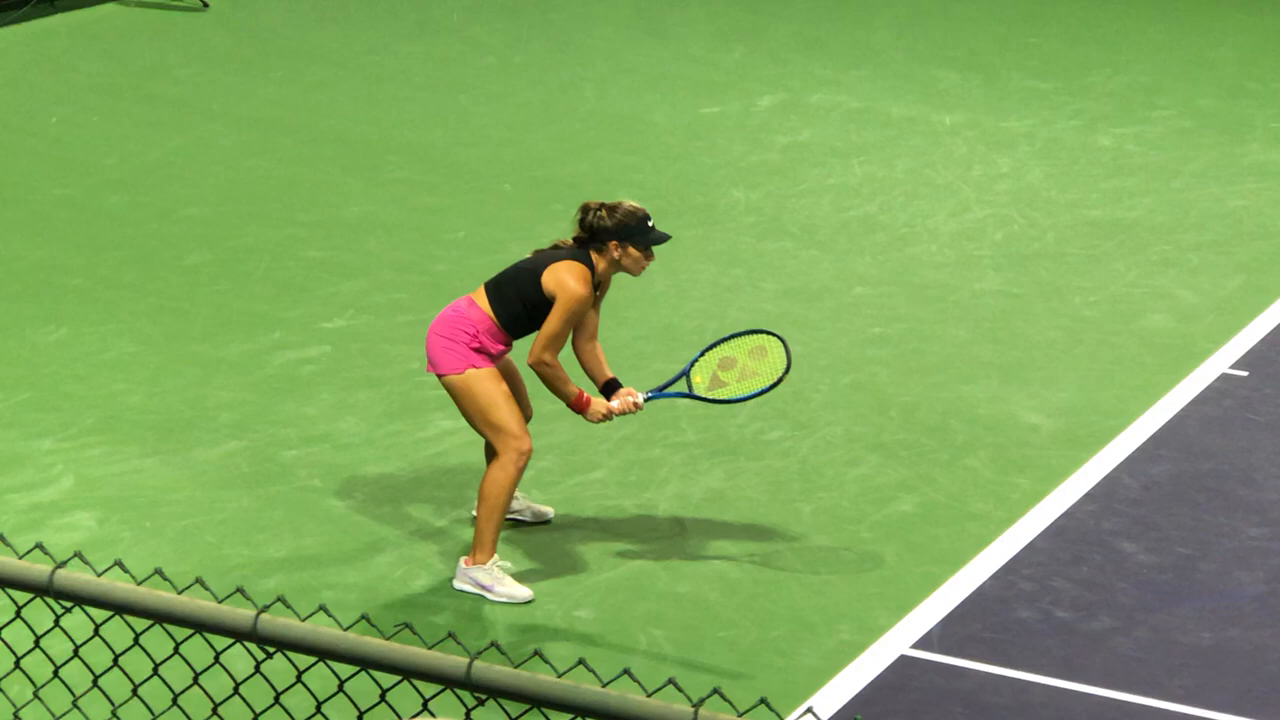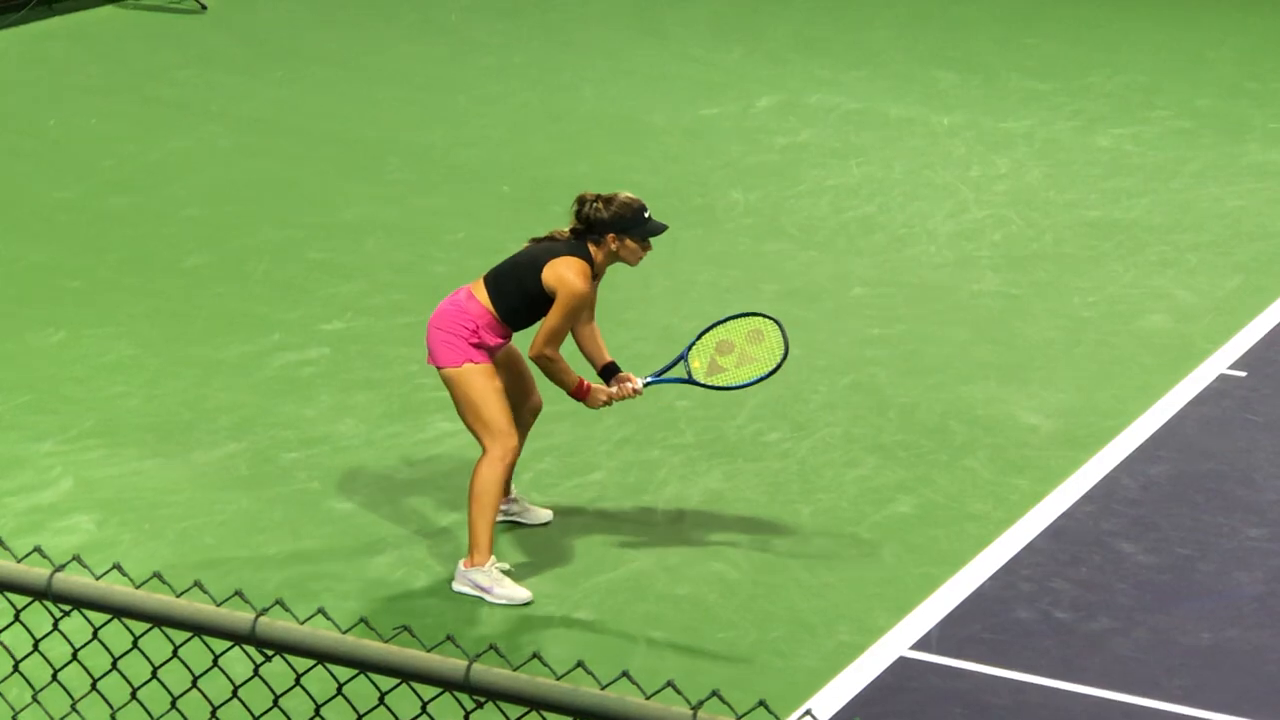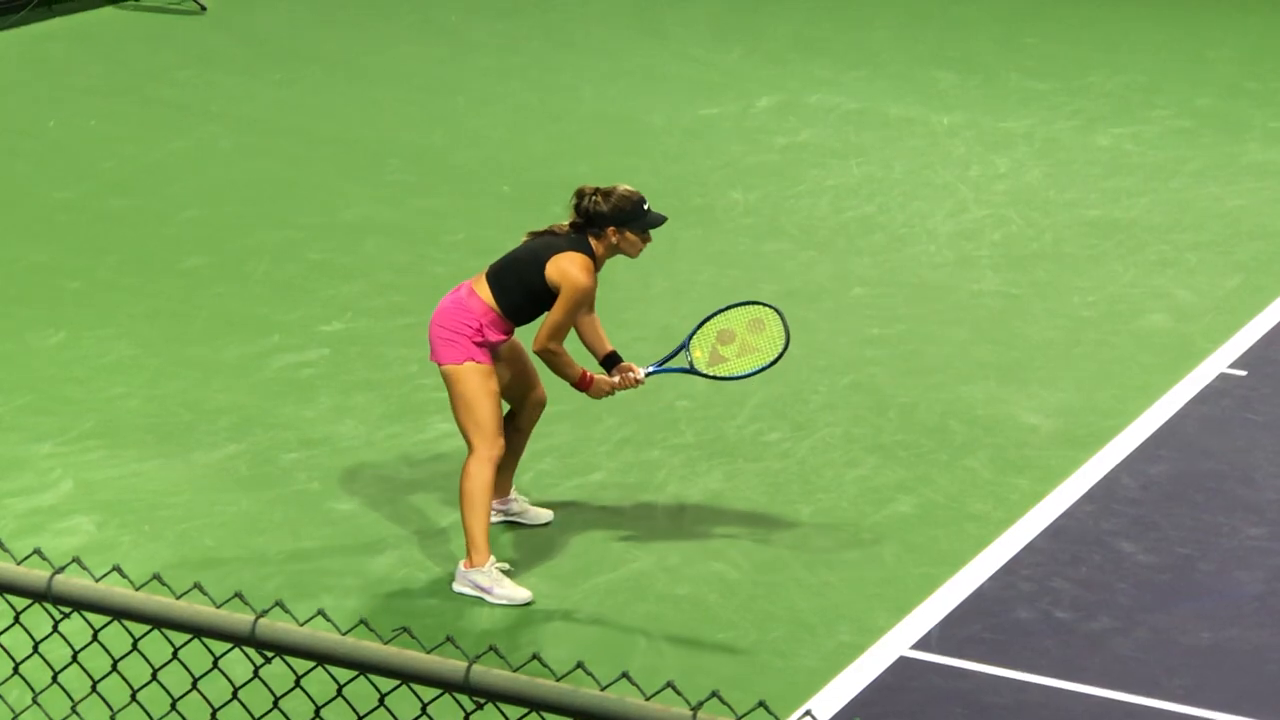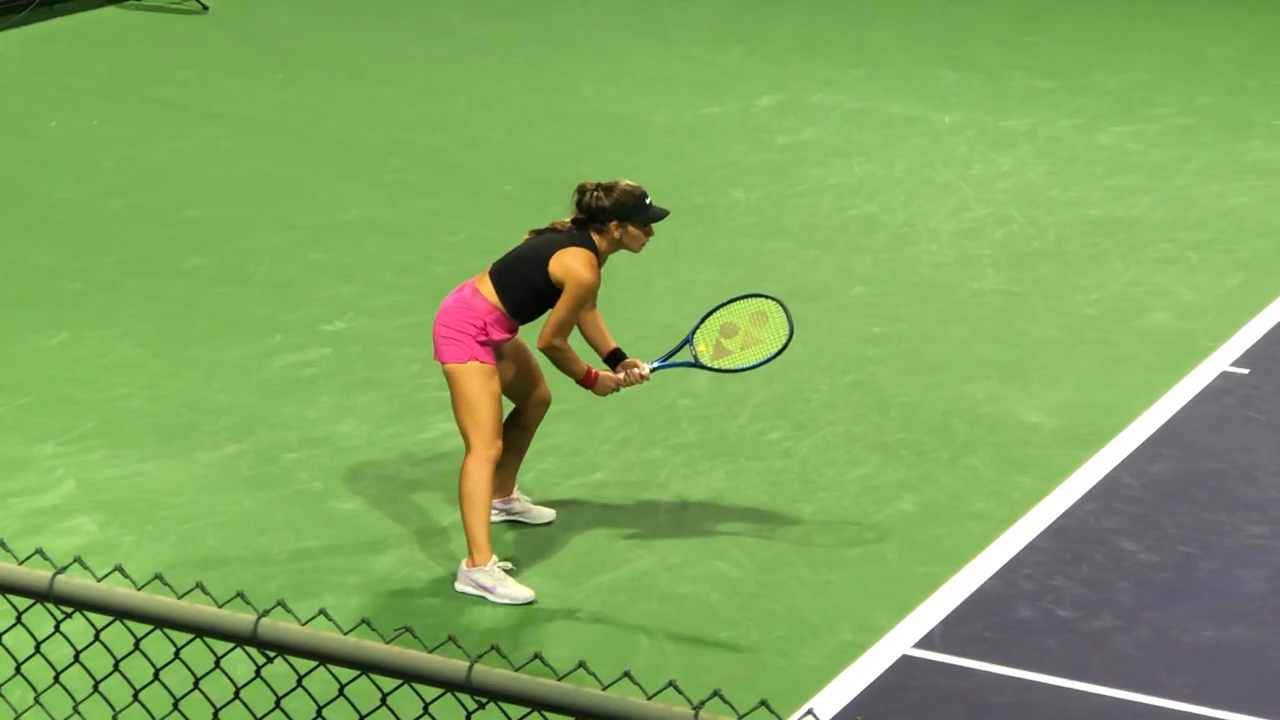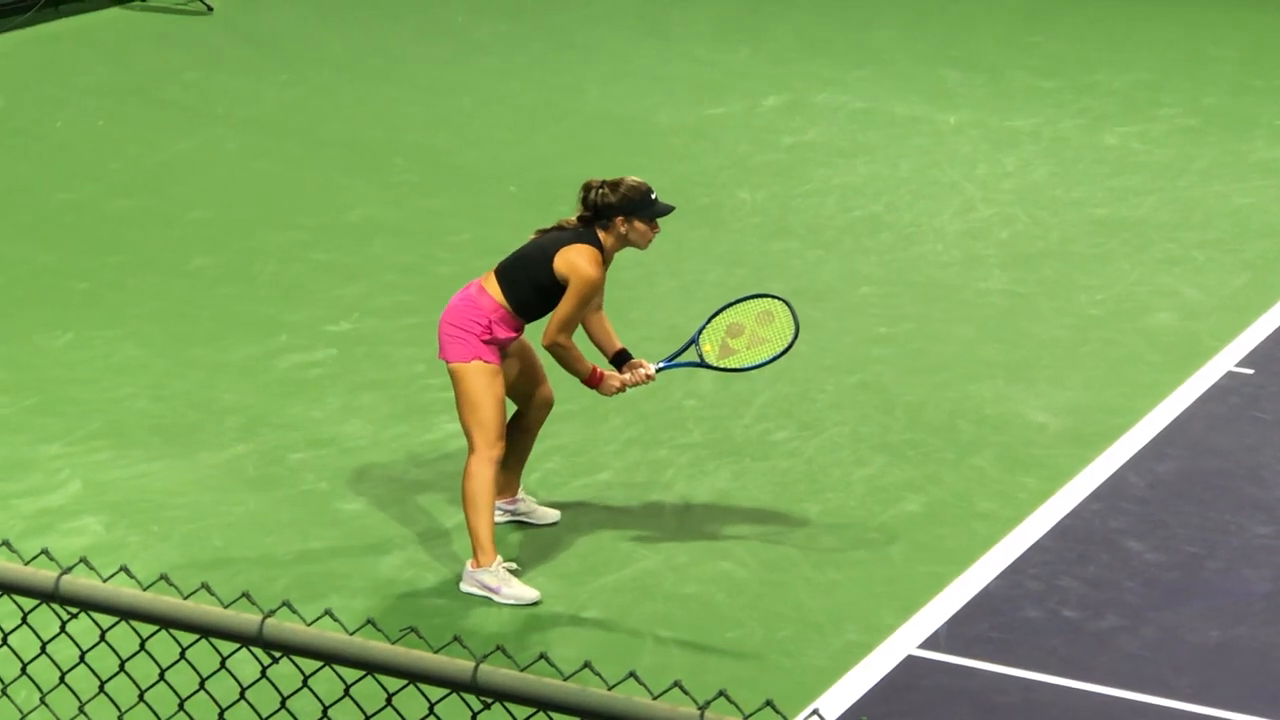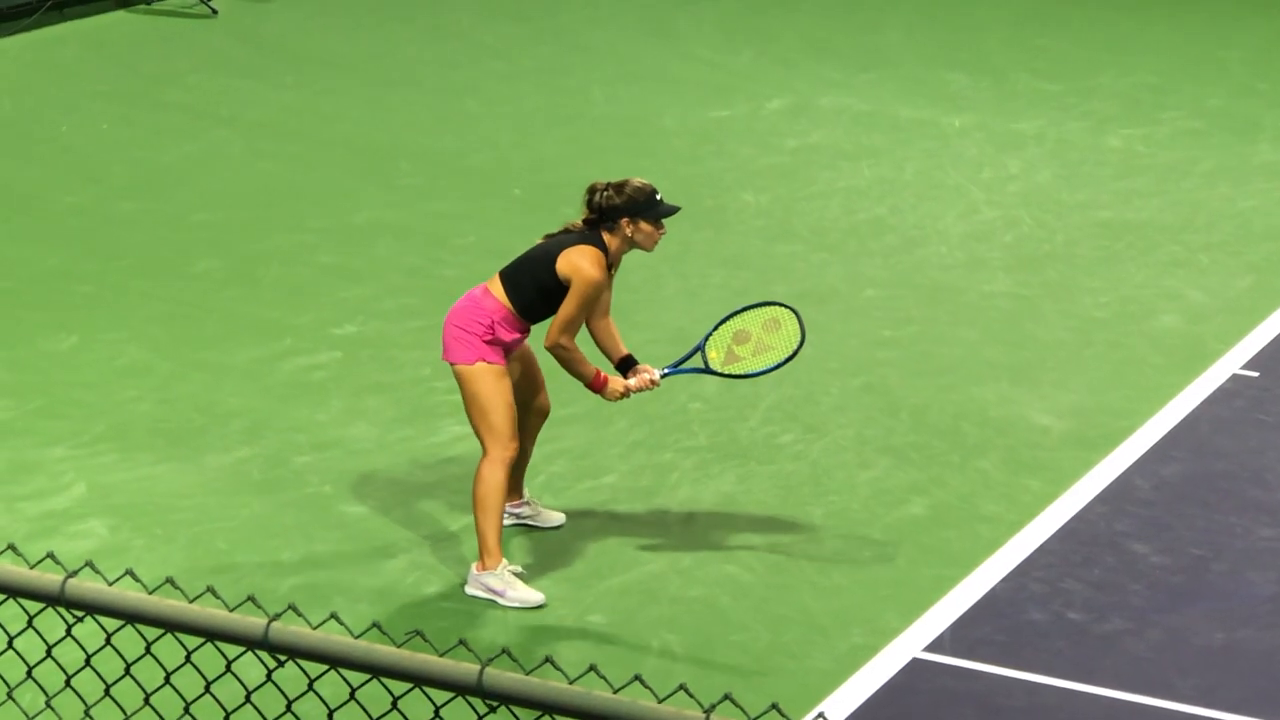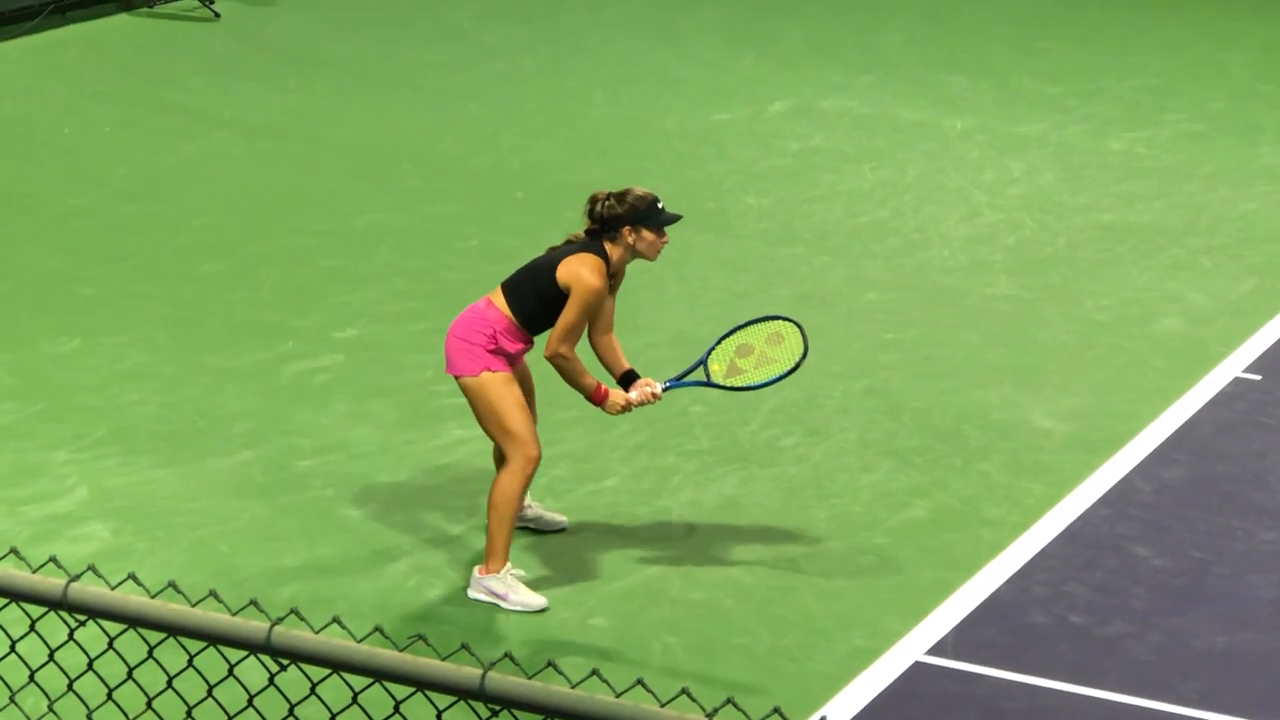
dt=0.2s
person 1, frame 1
left shoulder: (595, 271)
right shoulder: (575, 284)
left elbow: (586, 342)
right elbow: (541, 358)
left wrist: (612, 389)
right wrist: (582, 403)
left hip: (479, 339)
right hip: (459, 341)
left knee: (514, 419)
right knee: (516, 446)
left ankle: (497, 501)
right ankle: (476, 566)
person 1, frame 2
left shoulder: (587, 255)
right shoulder: (575, 278)
left elbow: (583, 324)
right elbow: (543, 351)
left wrist: (611, 374)
right wrist: (584, 391)
left hip: (481, 329)
right hip: (461, 334)
left knee: (527, 406)
right knee: (502, 445)
left ankle: (500, 499)
right ankle: (475, 568)
person 1, frame 3
left shoulder: (585, 245)
right shoulder: (579, 272)
left elbow: (583, 313)
right elbow: (546, 345)
left wrist: (613, 363)
right wrist: (586, 382)
left hip: (484, 324)
right hip: (464, 332)
left knee: (531, 401)
right knee: (488, 446)
left ankle: (499, 499)
right ankle: (475, 568)
person 1, frame 4
left shoulder: (587, 242)
right shoulder: (582, 268)
left elbow: (585, 311)
right elbow: (551, 341)
left wrist: (616, 359)
right wrist: (591, 379)
left hip: (488, 324)
right hip: (468, 330)
left knee: (536, 400)
right knee: (485, 446)
left ankle: (501, 497)
right ankle: (478, 567)
person 1, frame 5
left shoulder: (595, 242)
right shoulder: (587, 265)
left elbow: (591, 313)
right elbow: (556, 339)
left wrist: (623, 360)
right wrist: (597, 379)
left hip: (494, 326)
right hip: (473, 330)
left knee: (538, 402)
right knee: (489, 446)
left ankle: (506, 498)
right ankle: (483, 568)
person 1, frame 6
left shoulder: (605, 249)
right shoulder: (590, 267)
left elbow: (599, 319)
right elbow: (558, 341)
left wrist: (629, 366)
right wrist: (601, 383)
left hip: (498, 328)
right hip: (477, 332)
left knee: (535, 411)
right knee: (504, 447)
left ankle: (512, 502)
right ankle: (488, 571)
person 1, frame 7
left shoulder: (609, 264)
right shoulder: (590, 274)
left elbow: (601, 335)
right elbow: (558, 351)
left wrist: (630, 380)
right wrist: (600, 395)
left hip: (498, 342)
right hip: (479, 344)
left knee: (516, 428)
right knee: (525, 453)
left ankle: (509, 507)
right ankle: (491, 575)
